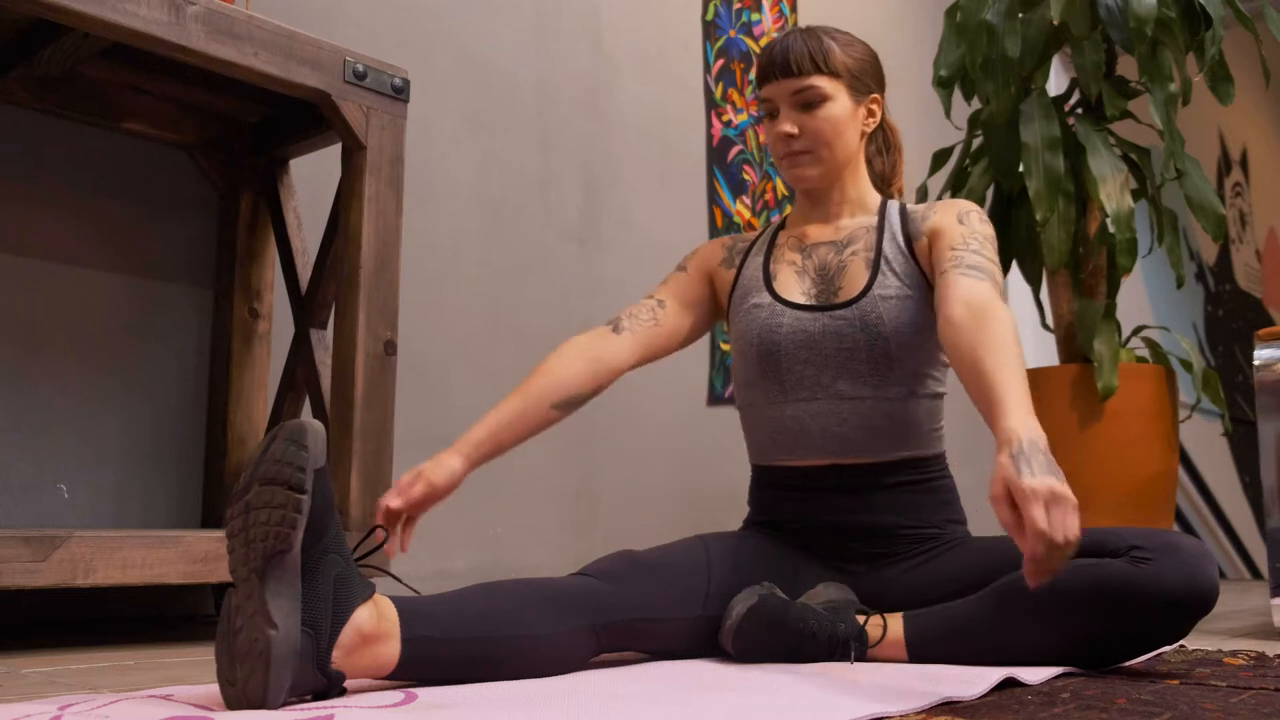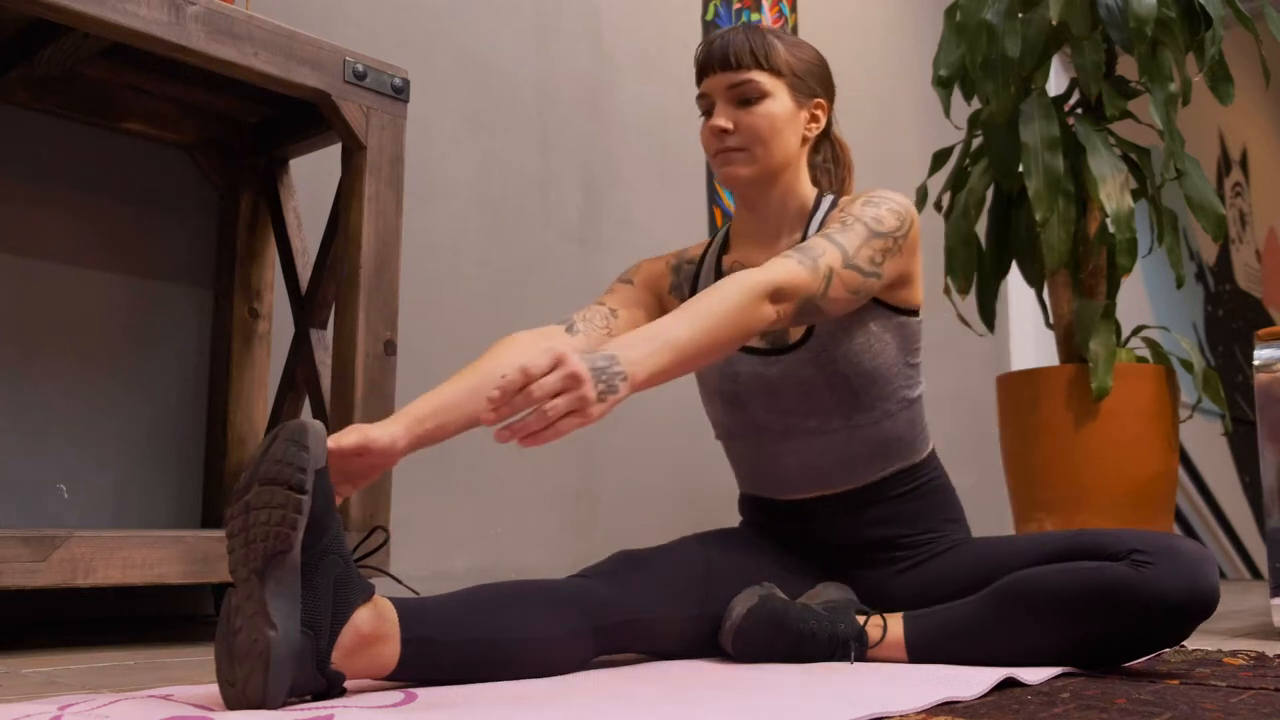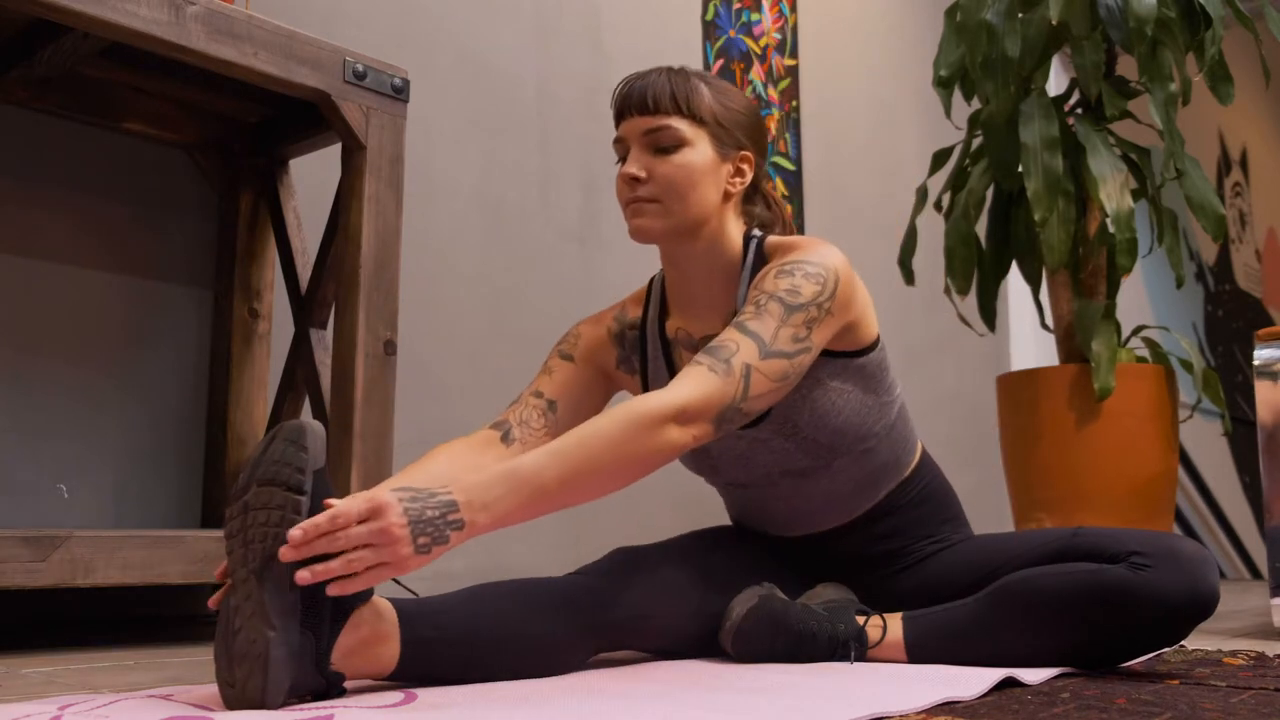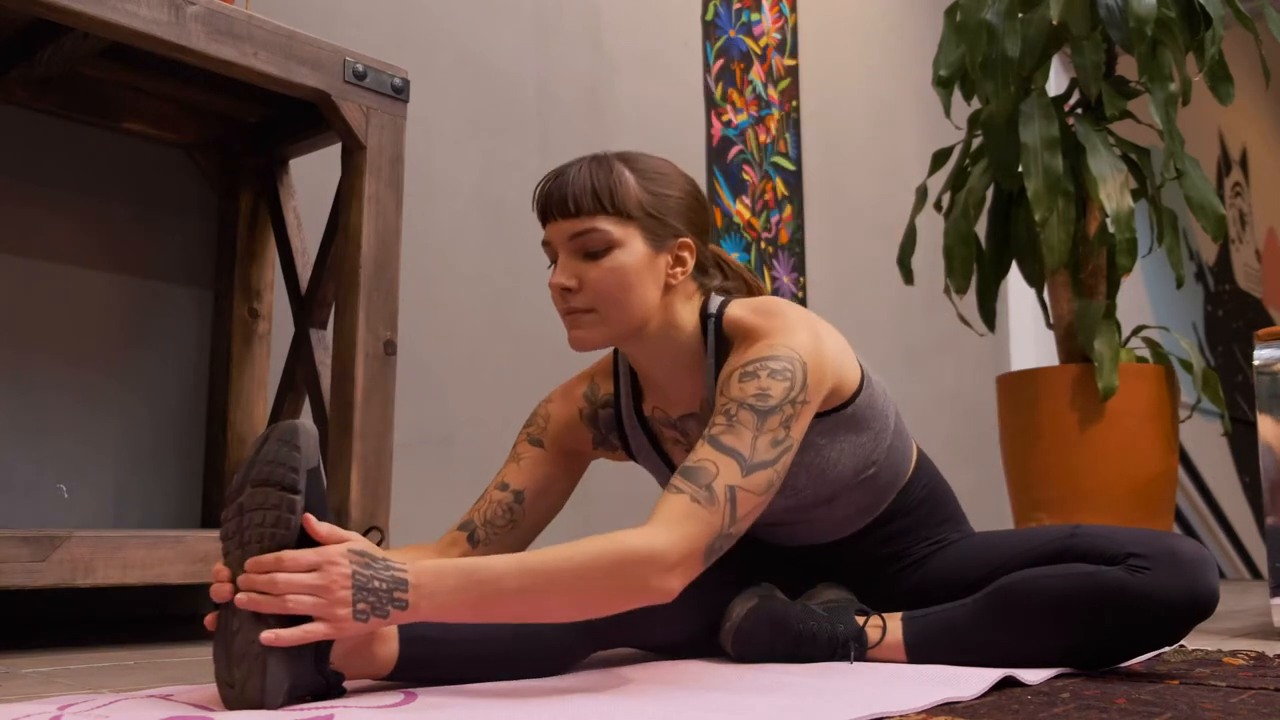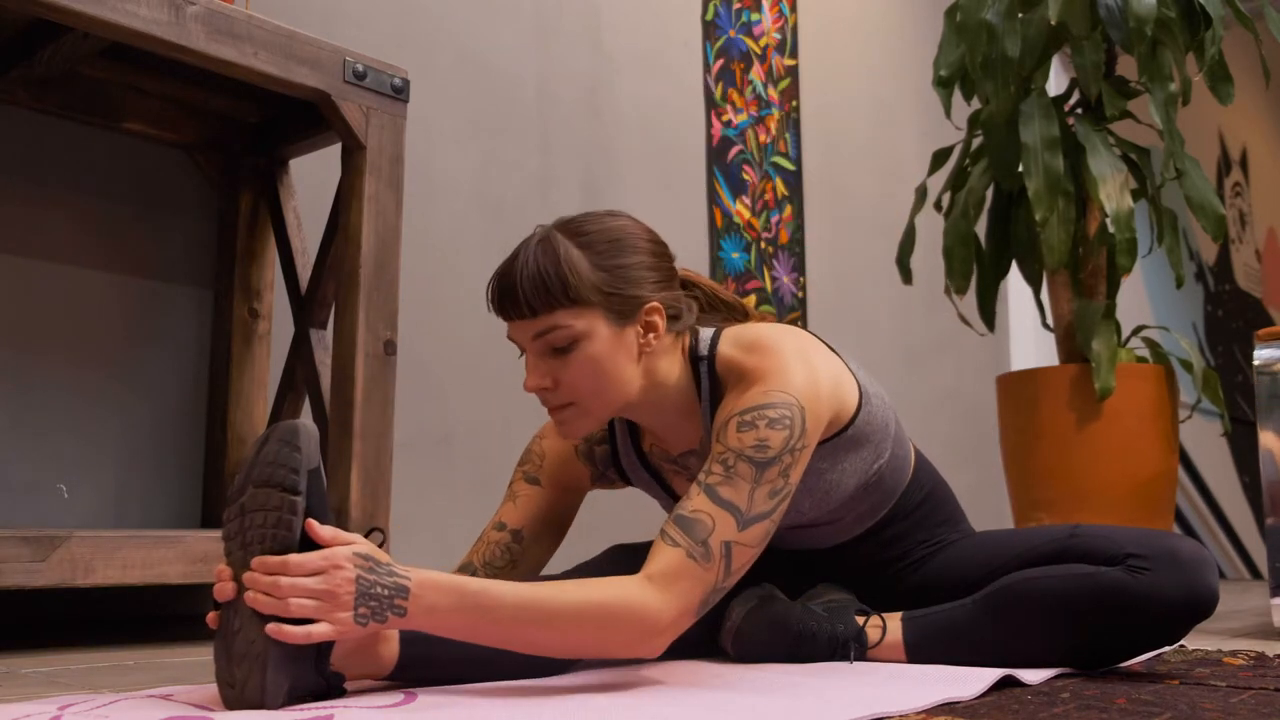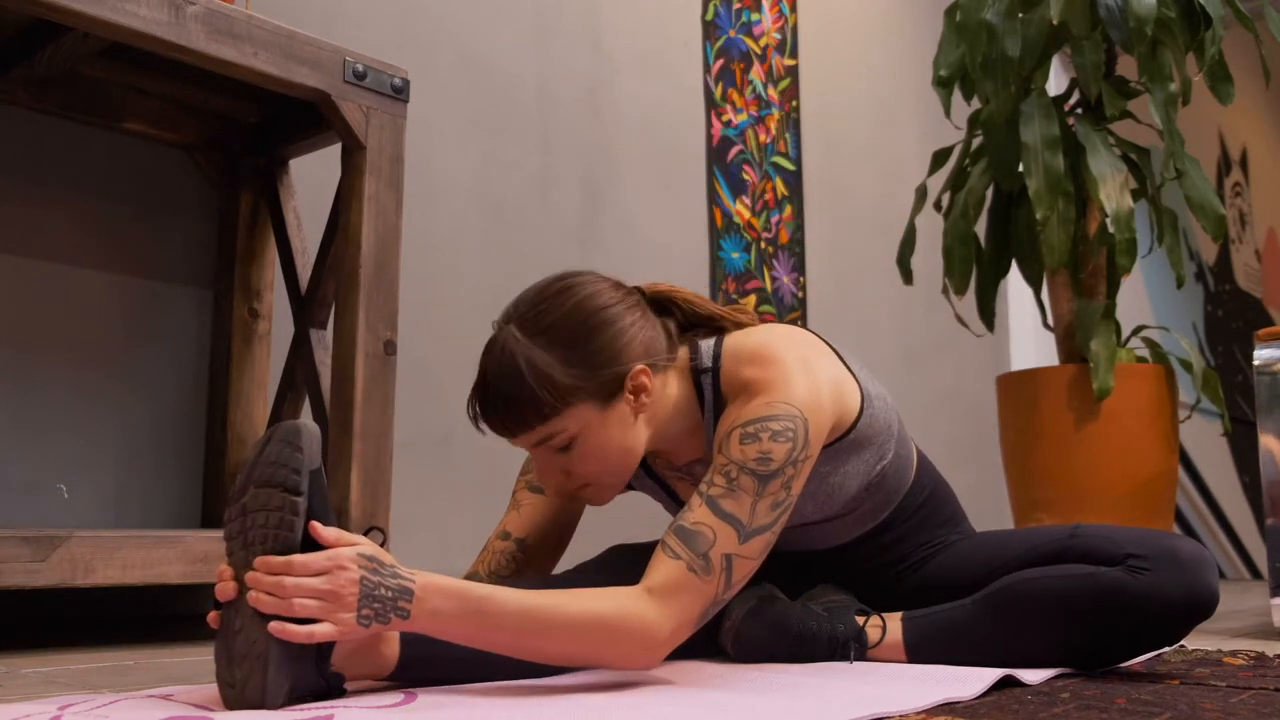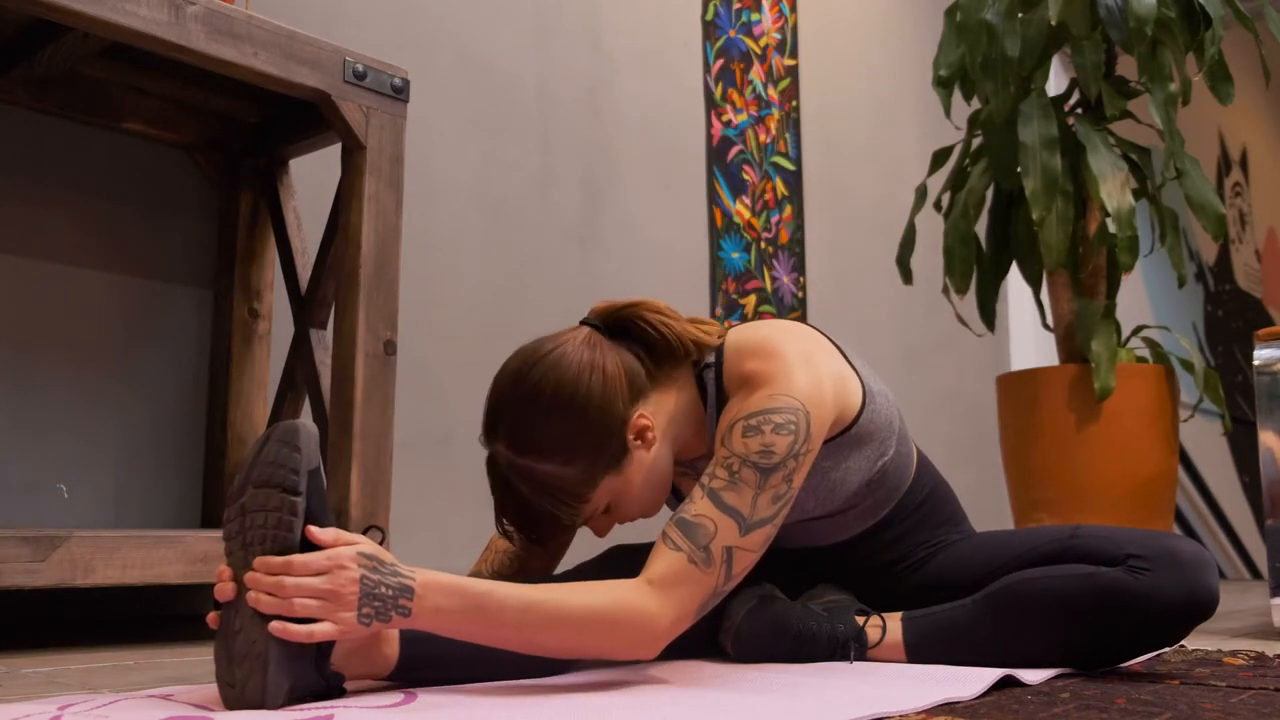
dt=0.7s
person 1, frame 1
left shoulder: (945, 228)
right shoulder: (727, 262)
left elbow: (975, 314)
right elbow: (605, 350)
left wrist: (1022, 437)
right wrist: (458, 456)
left hip: (918, 542)
right hip: (780, 545)
left knee: (1182, 571)
right knee: (611, 591)
left ankle: (860, 637)
right ankle: (349, 628)
person 1, frame 2
left shoulder: (883, 222)
right shoulder: (673, 276)
left elbow: (773, 291)
right elbow: (549, 342)
left wrist: (625, 365)
right wrist: (396, 430)
left hip: (914, 550)
right hip: (776, 555)
left knee: (1181, 577)
right knee: (614, 593)
person 1, frame 3
left shoulder: (812, 274)
right shoulder: (613, 337)
left elbow: (680, 418)
right elbow: (497, 444)
left wrist: (451, 514)
right wrist: (367, 511)
left hip: (915, 560)
right hip: (776, 567)
left knee: (1179, 577)
right knee: (618, 590)
left ankle: (856, 638)
person 1, frame 4
left shoulder: (779, 346)
right shoulder: (585, 409)
left elbow: (667, 558)
right elbow: (468, 549)
left wrist: (405, 589)
right wrist: (372, 581)
left hip: (914, 563)
right hip: (779, 581)
left knee: (1179, 577)
right knee: (601, 589)
person 1, frame 5
left shoulder: (774, 377)
right shoulder: (577, 441)
left elbow: (658, 614)
right elbow: (484, 582)
left wrist: (407, 594)
right wrist: (372, 621)
left hip: (913, 564)
right hip: (778, 585)
left knee: (1178, 577)
right knee: (612, 578)
person 1, frame 6
left shoulder: (778, 383)
right shoulder: (583, 432)
left elbow: (657, 624)
right elbow: (494, 590)
left wrist: (411, 596)
right wrist: (375, 632)
left hip: (916, 565)
right hip: (782, 592)
left knee: (1178, 577)
right knee: (623, 572)
person 1, frame 7
left shoulder: (780, 382)
right shoulder: (598, 432)
left elbow: (655, 620)
right elbow: (499, 587)
left wrist: (410, 592)
left hip: (912, 564)
right hip: (778, 589)
left knee: (1179, 579)
right knee: (617, 589)
